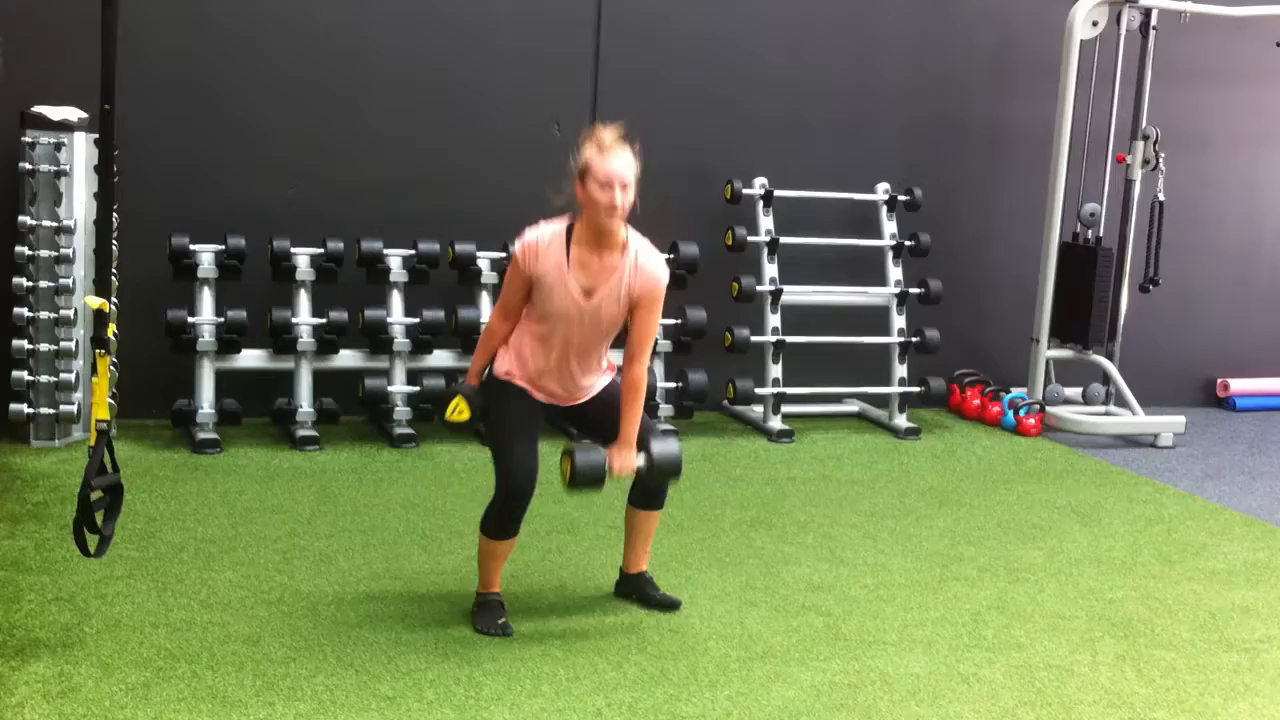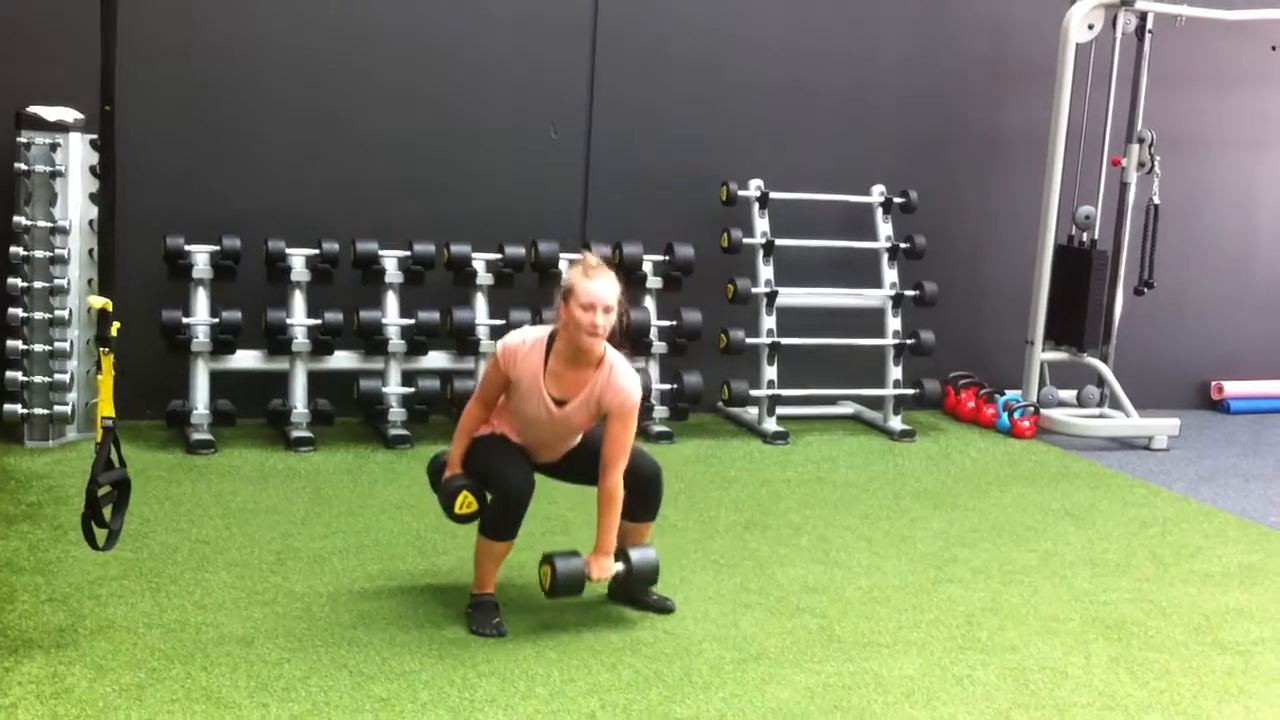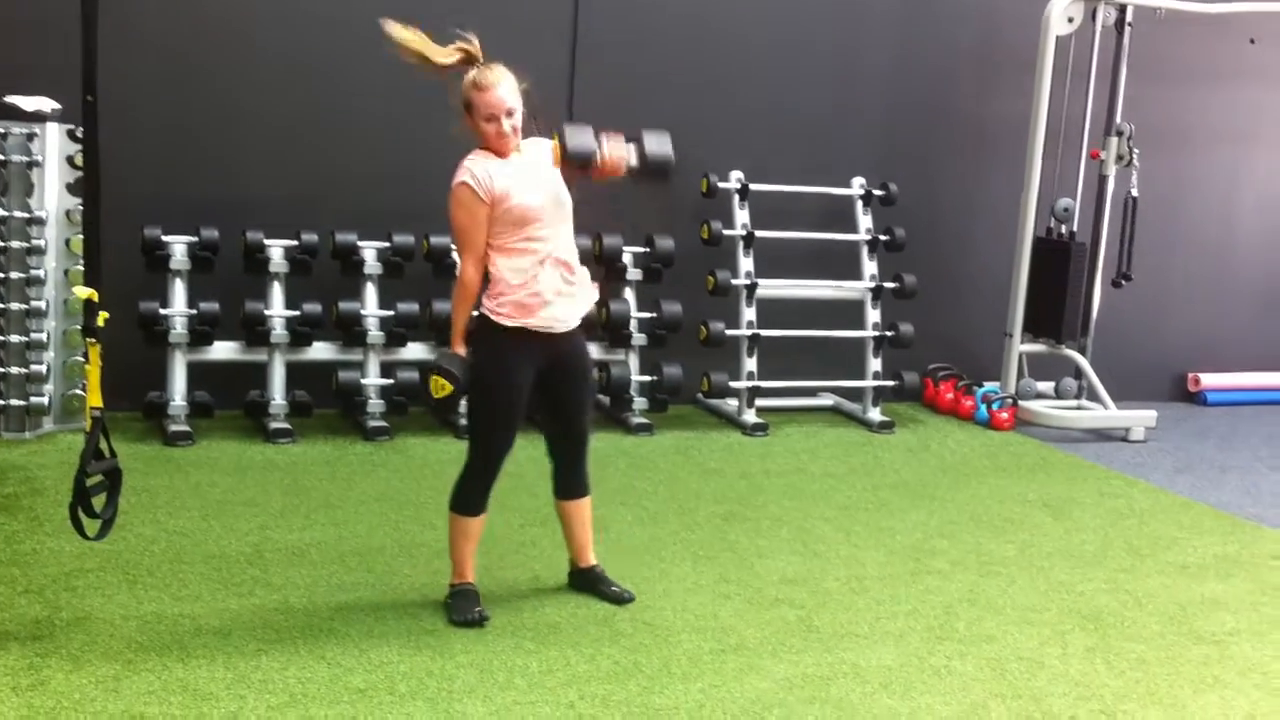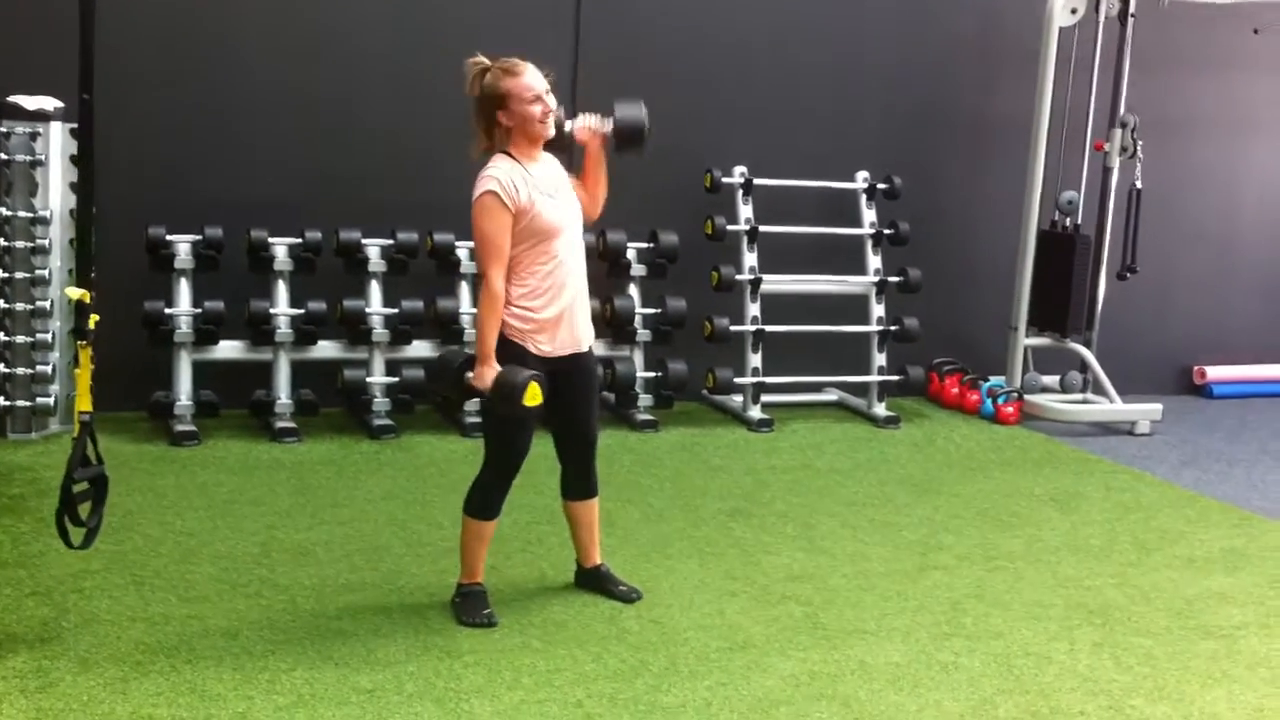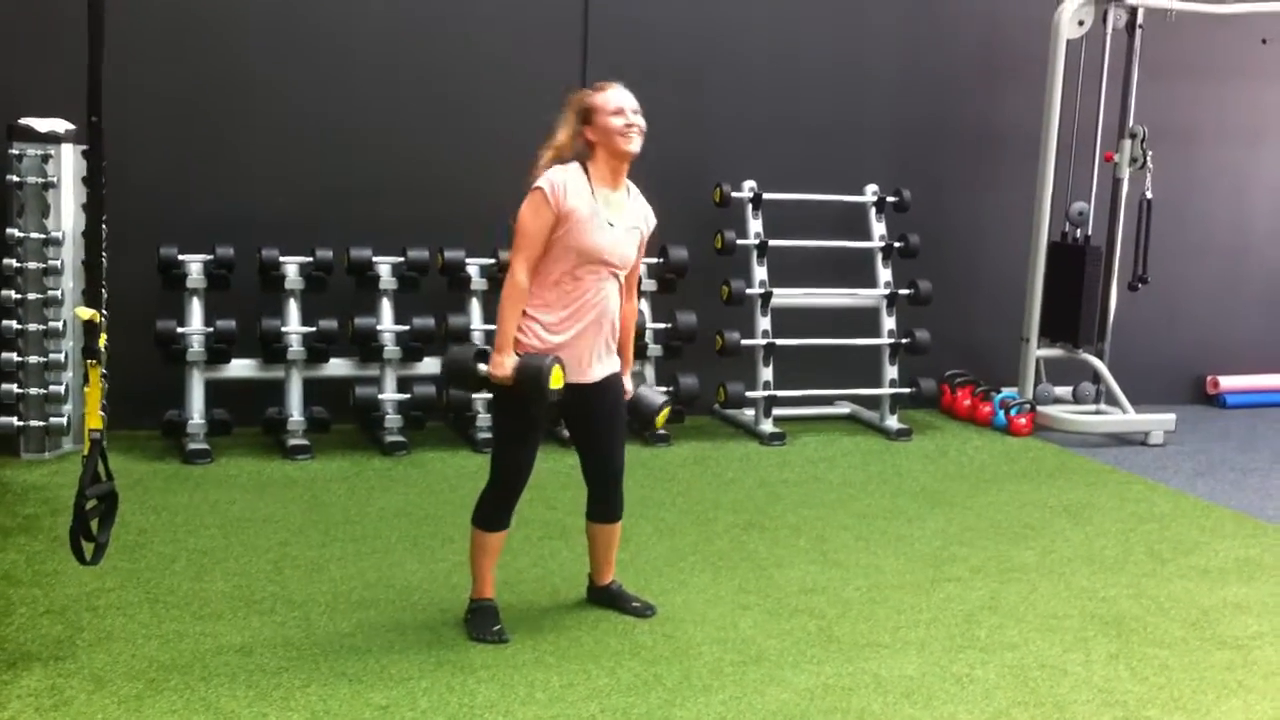
dt=0.7s
person 1, frame 1
left shoulder: (648, 268)
right shoulder: (537, 245)
left elbow: (636, 365)
right elbow: (503, 319)
left wrist: (627, 445)
right wrist: (471, 380)
left hip: (590, 386)
right hip: (518, 383)
right knee: (517, 481)
left ankle: (633, 575)
right ankle: (488, 595)
person 1, frame 2
left shoulder: (621, 382)
right shoulder: (517, 348)
left elbow: (612, 476)
right elbow: (481, 405)
left wrist: (604, 552)
right wrist: (454, 463)
left hip: (567, 447)
right hip: (501, 441)
left knee: (645, 475)
right knee: (514, 486)
left ankle: (624, 582)
right ankle: (482, 596)
person 1, frame 3
left shoulder: (540, 150)
right shoulder: (475, 174)
left elbow: (605, 169)
right elbow: (470, 267)
left wrist: (614, 155)
right wrist: (457, 340)
left hip: (567, 328)
right hip: (510, 334)
left knee: (573, 452)
right knee: (486, 459)
left ankle: (585, 568)
right ankle: (463, 584)
person 1, frame 4
left shoulder: (549, 165)
right shoulder: (498, 181)
left elbow: (591, 208)
right elbow: (493, 278)
left wrist: (594, 146)
right wrist: (485, 359)
left hip: (573, 342)
right hip: (522, 347)
left knee: (582, 455)
right knee: (502, 466)
left ankle: (590, 566)
right ankle: (470, 585)
person 1, frame 5
left shoulder: (641, 210)
right shoulder: (557, 187)
right elbow: (520, 273)
left wrist: (627, 368)
right wrist: (502, 350)
left hip: (598, 368)
right hip: (534, 363)
left knee: (609, 479)
right knee: (507, 481)
left ankle: (603, 583)
right ankle: (481, 601)
